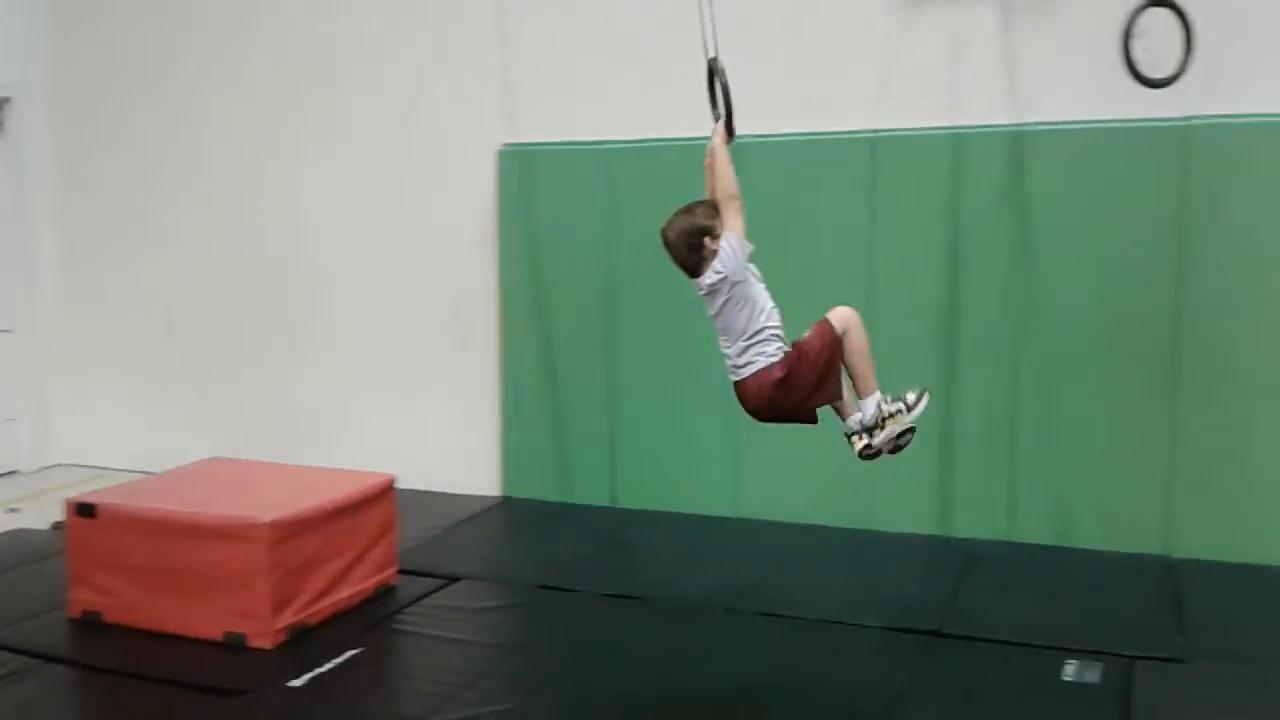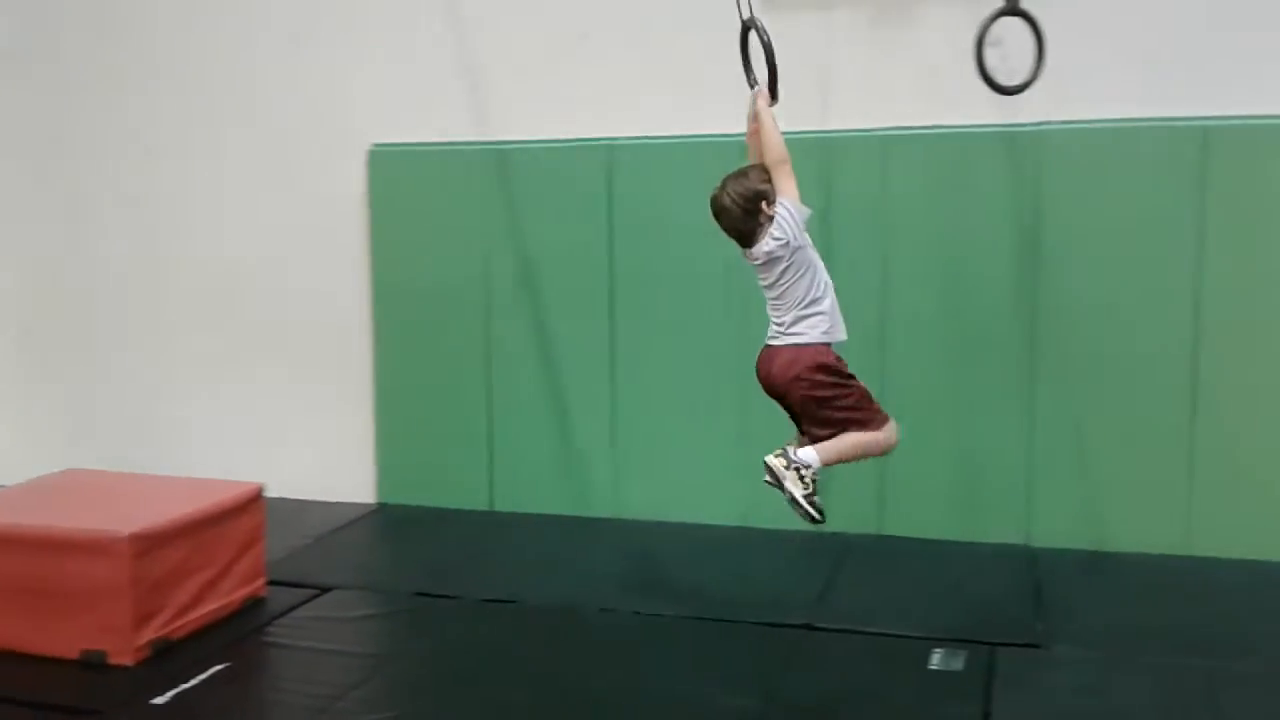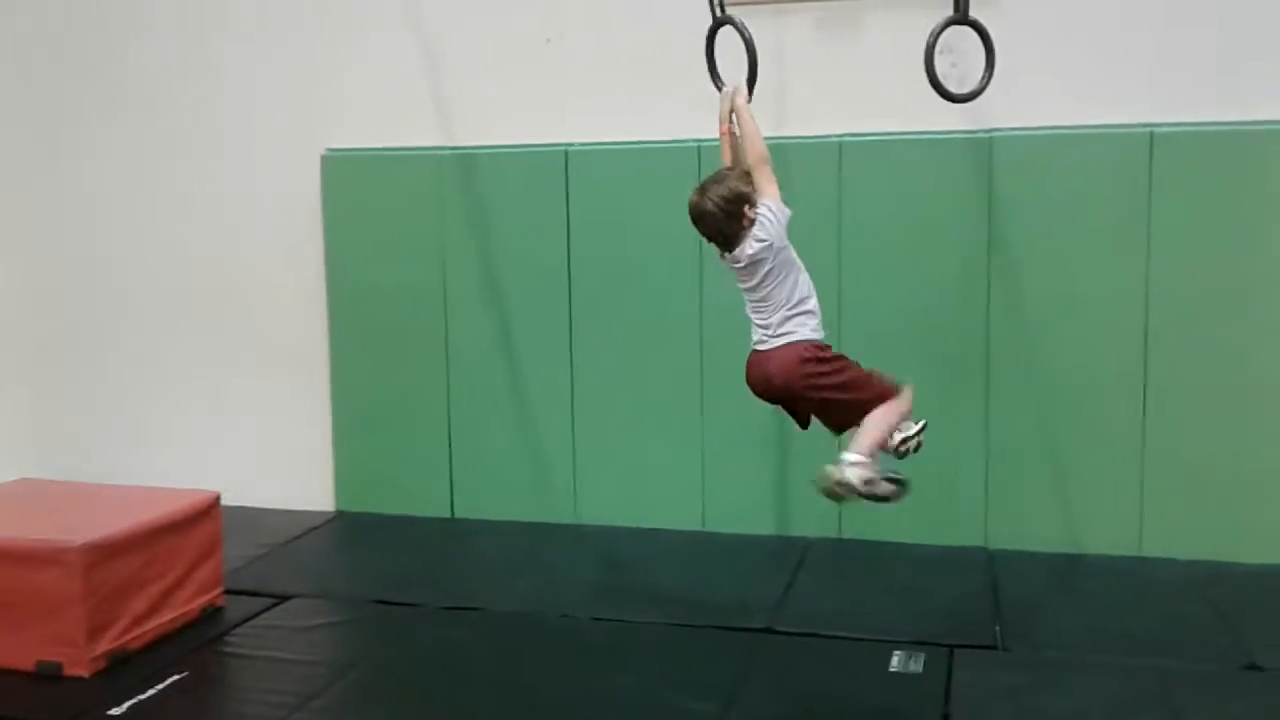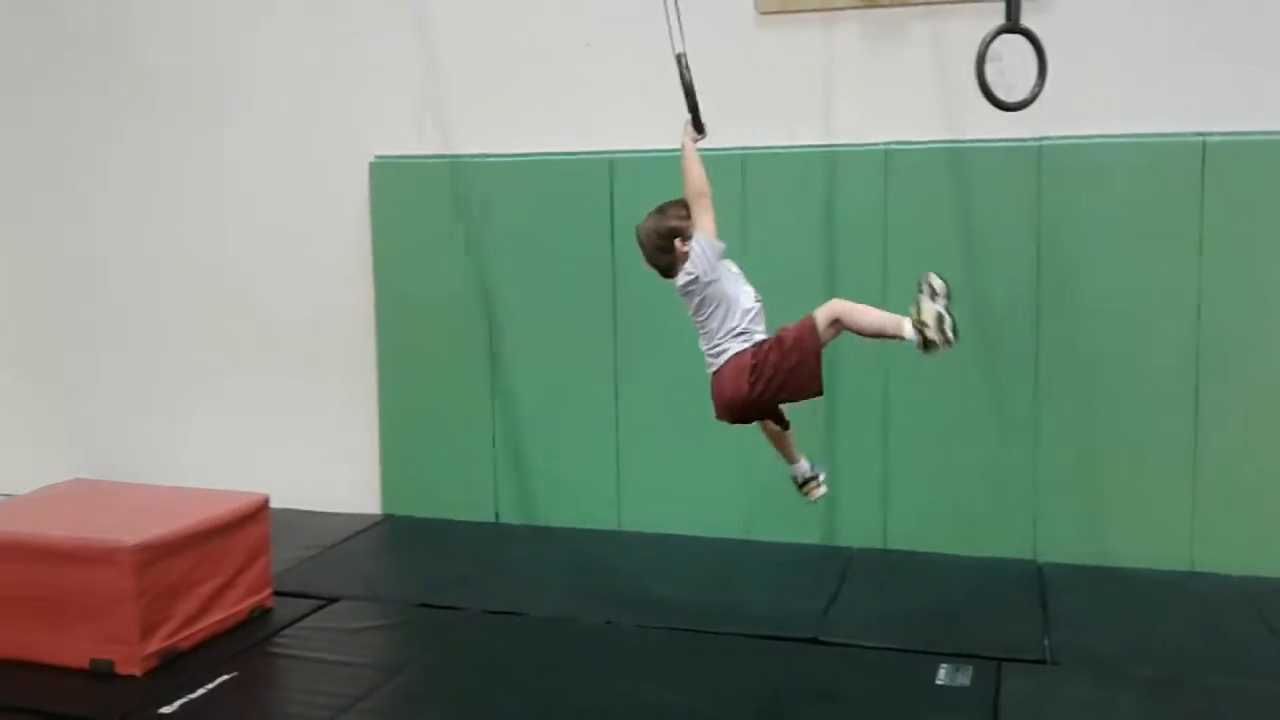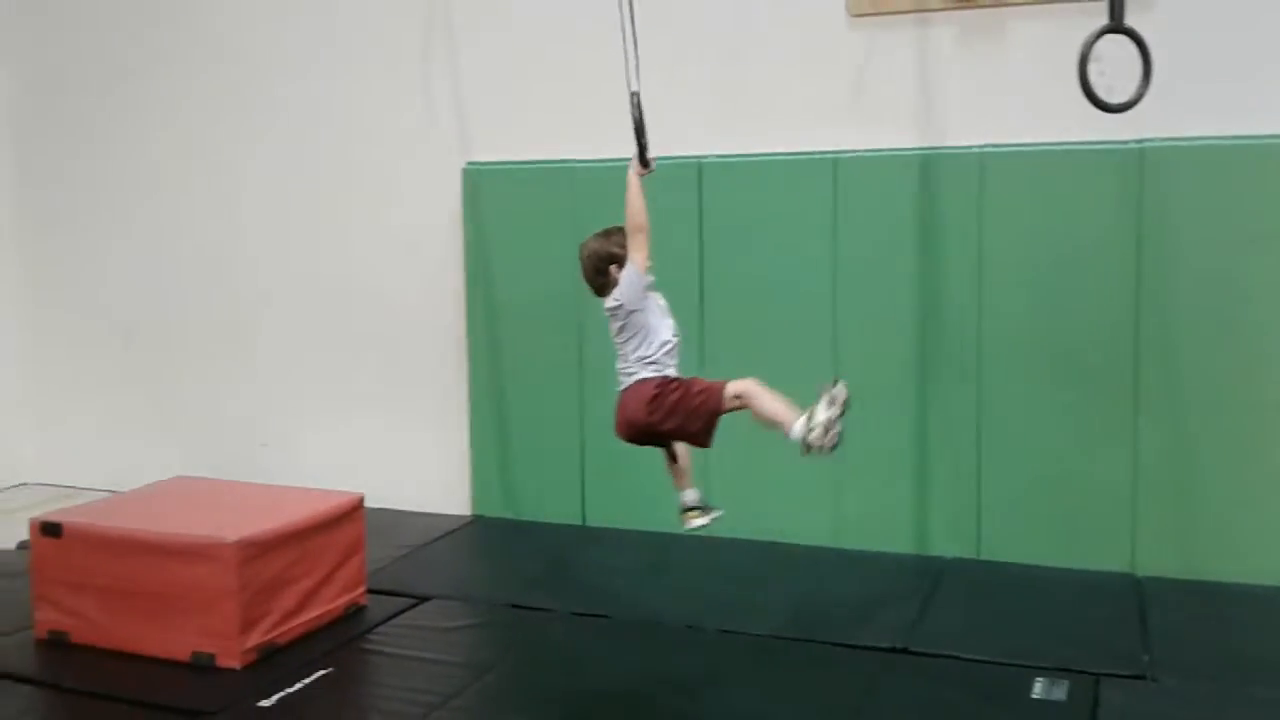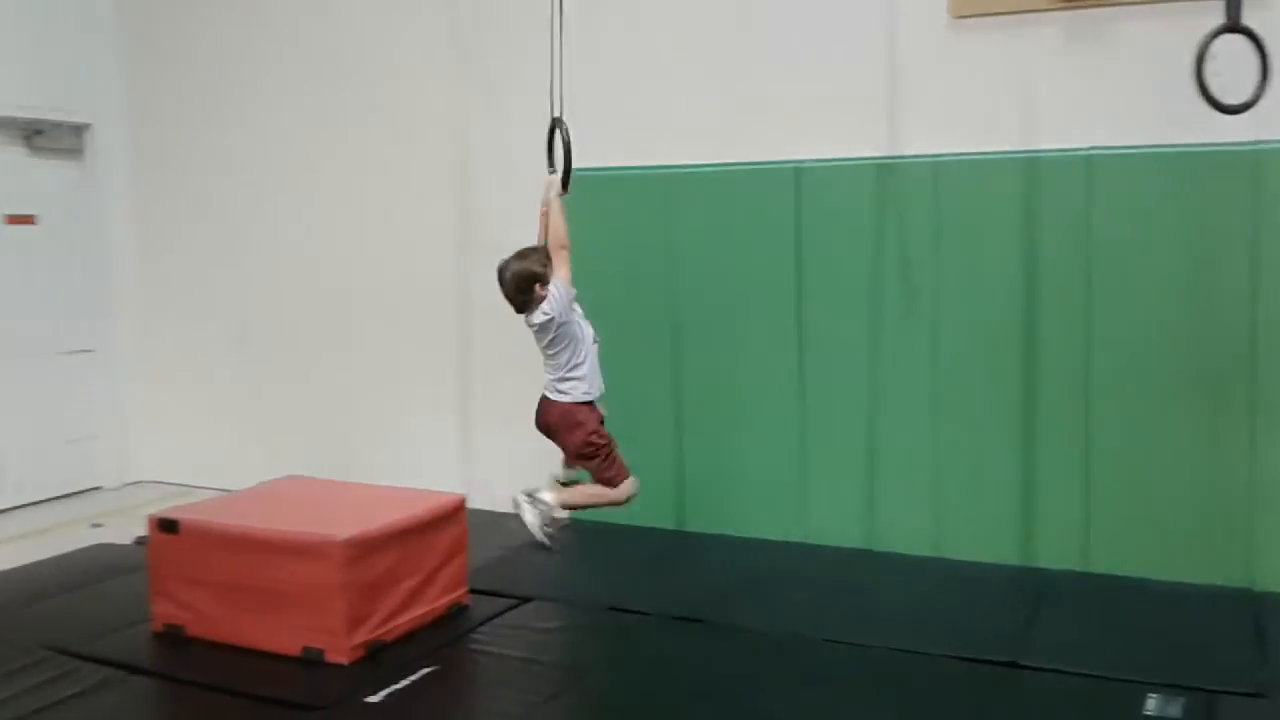
dt=0.4s
person 1, frame 1
left shoulder: (708, 277)
right shoulder: (726, 270)
left elbow: (717, 207)
right elbow: (731, 202)
left wrist: (712, 157)
right wrist: (718, 147)
left hip: (754, 388)
right hip: (773, 383)
left knee: (832, 348)
right knee: (844, 318)
left ankle: (860, 426)
right ankle: (873, 412)
person 1, frame 2
left shoulder: (756, 245)
right shoulder: (784, 234)
left elbow: (761, 172)
right elbow: (780, 164)
left wrist: (753, 119)
right wrist: (763, 109)
left hip: (774, 360)
right hip: (803, 361)
right knee: (884, 436)
left ankle: (796, 466)
right ankle: (799, 461)
person 1, frame 3
left shoulder: (730, 250)
right shoulder: (768, 237)
left elbow: (733, 174)
right elbow: (760, 166)
left wrist: (726, 119)
right wrist: (741, 106)
left hip: (760, 367)
right hip: (794, 359)
right knee: (899, 398)
left ankle: (882, 436)
right ankle: (856, 464)
person 1, frame 4
left shoulder: (698, 273)
right shoulder: (700, 268)
left elbow: (695, 205)
right elbow: (701, 200)
left wrist: (689, 145)
right wrist: (688, 146)
left hip: (728, 387)
right hip: (747, 372)
left knee: (769, 403)
right knee: (835, 310)
left ankle: (806, 477)
right ankle: (917, 328)
person 1, frame 5
left shoulder: (630, 300)
right shoulder: (626, 297)
left elbow: (633, 237)
right elbow: (638, 233)
left wrist: (636, 177)
right wrist: (633, 178)
left hip: (634, 409)
right hip: (649, 401)
left knee: (676, 433)
right knee: (746, 389)
left ankle: (692, 507)
right ankle: (806, 428)
person 1, frame 6
left shoulder: (541, 313)
right shoulder: (554, 312)
left elbow: (550, 253)
right elbow: (561, 251)
left wrist: (549, 202)
right wrist: (553, 199)
left hip: (556, 407)
right hip: (571, 413)
left knee: (585, 425)
right knee: (622, 489)
left ankle: (560, 486)
right ankle: (544, 502)
